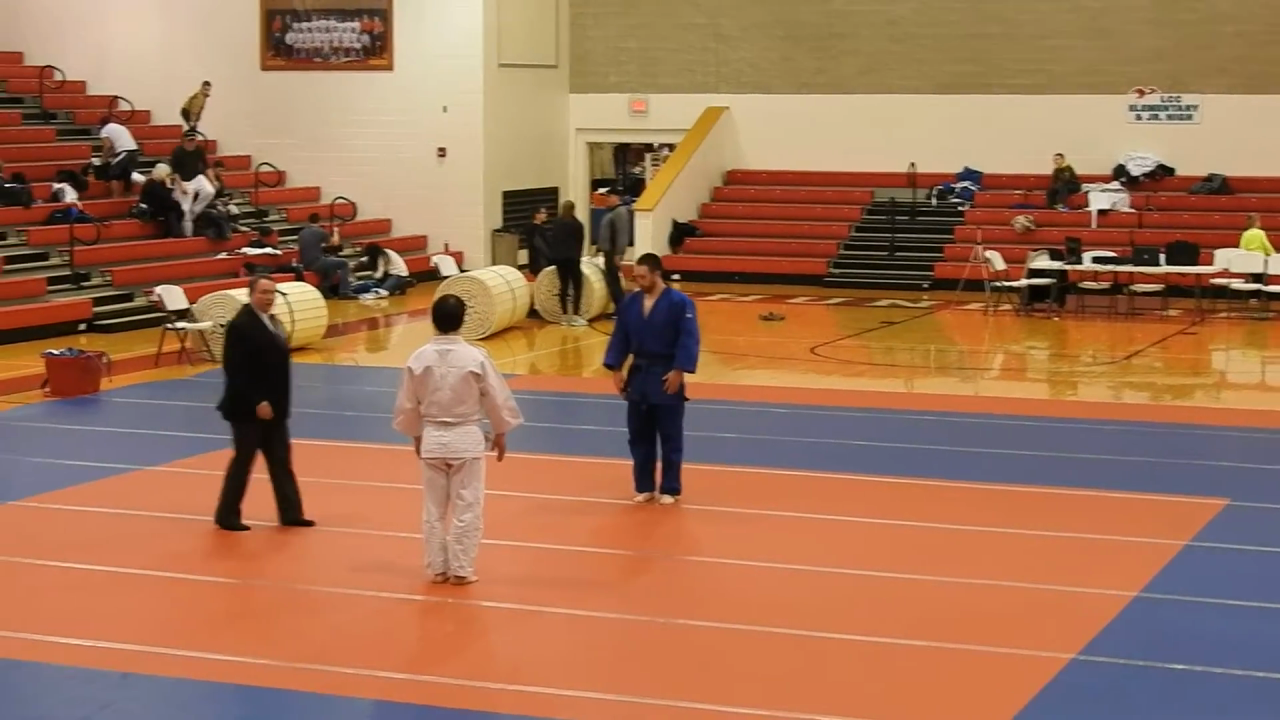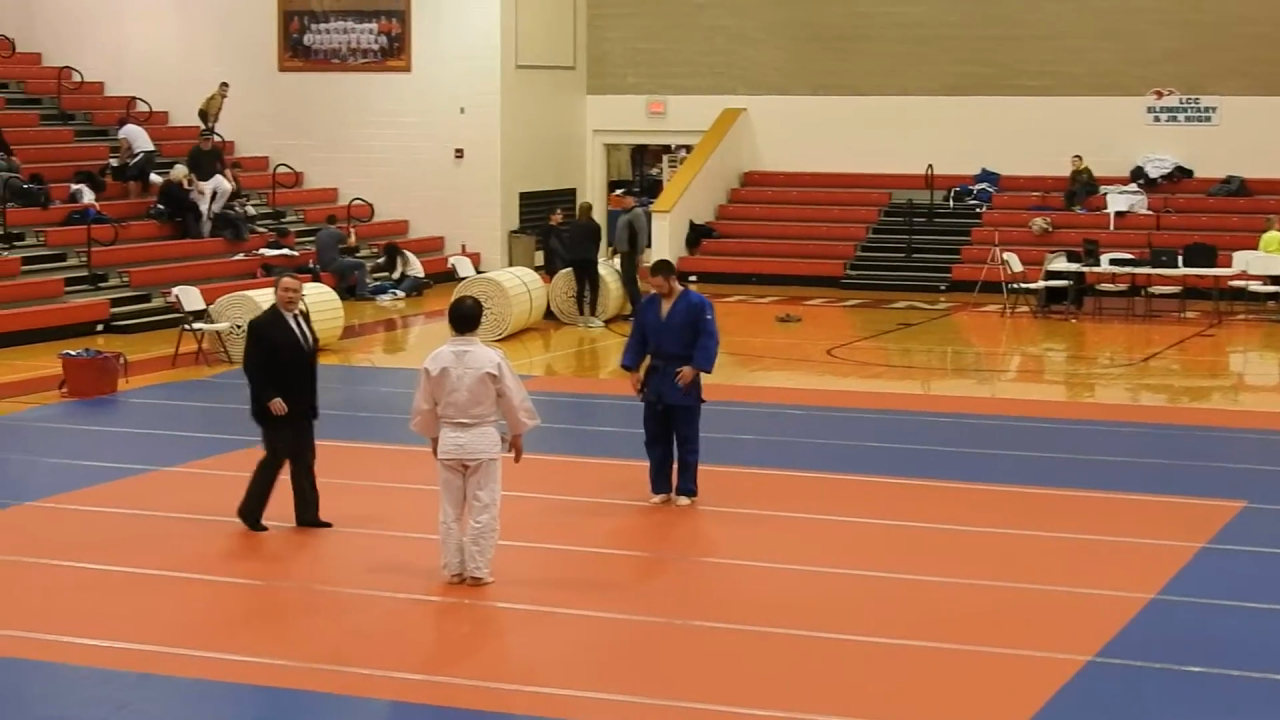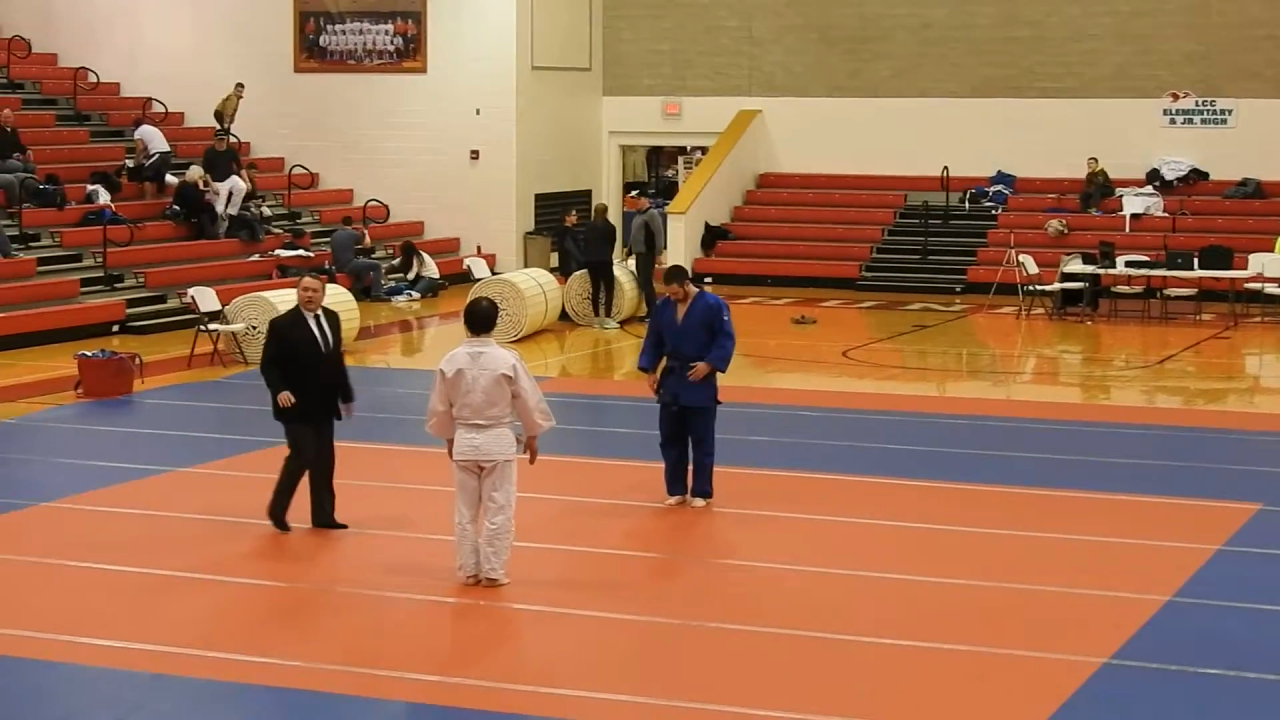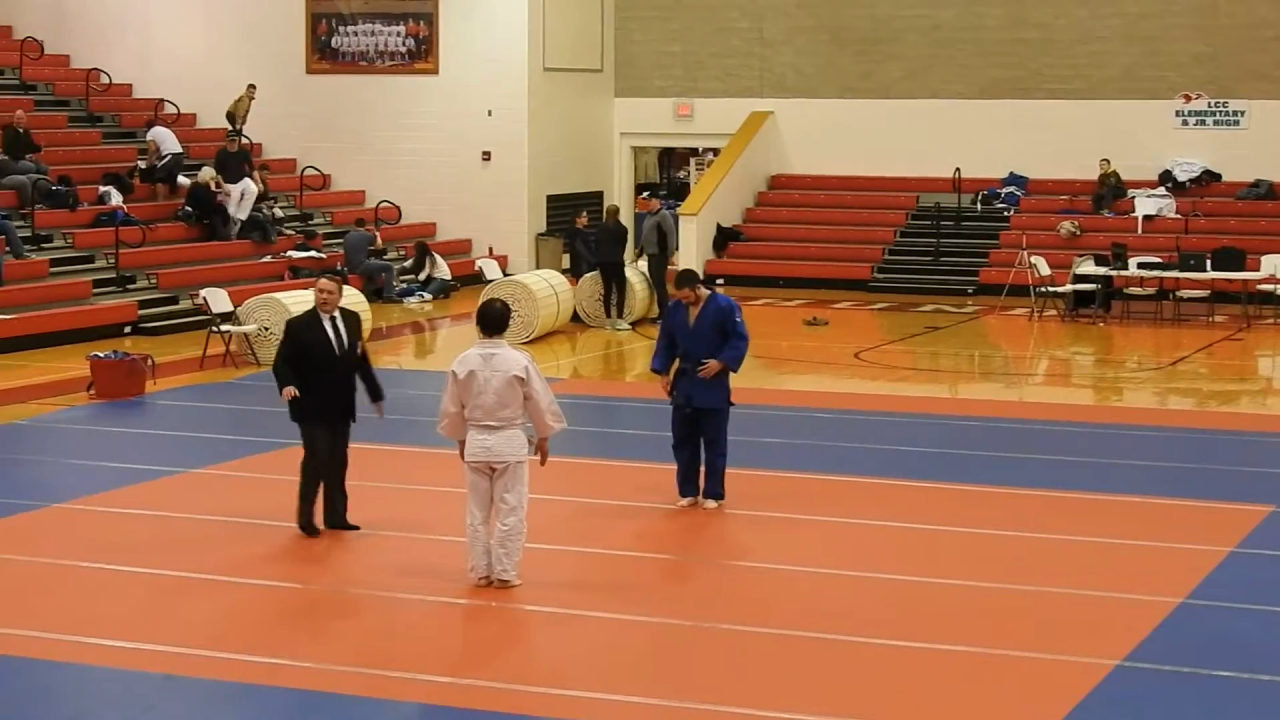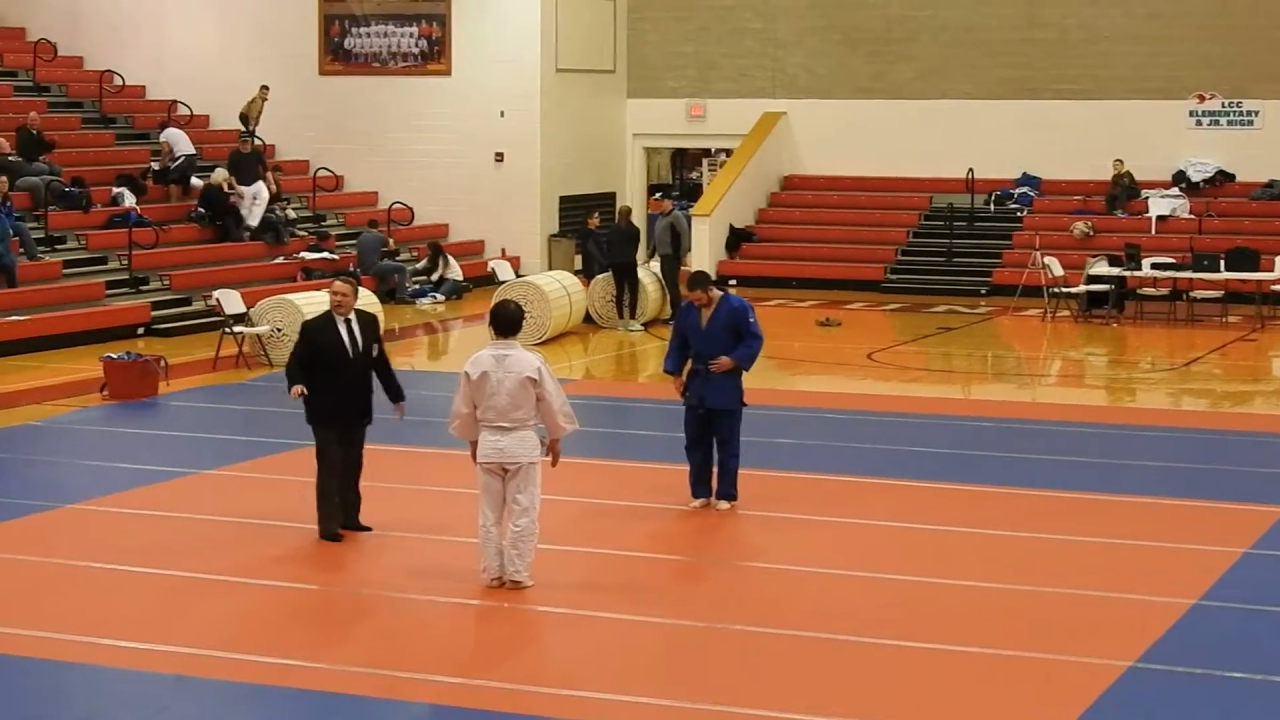
dt=0.1s
person 1, frame 1
left shoulder: (418, 359)
right shoulder: (475, 357)
left elbow: (408, 404)
right elbow: (496, 398)
left wrist: (417, 436)
right wrist: (500, 432)
left hip: (432, 439)
right hip: (466, 439)
left knee: (434, 509)
right knee: (467, 508)
left ankle: (437, 568)
right ankle: (461, 569)
person 1, frame 2
left shoulder: (435, 360)
right shoulder: (492, 358)
left elbow: (425, 405)
right elbow: (513, 399)
left wrist: (433, 437)
right wrist: (516, 434)
left hip: (449, 440)
right hip: (483, 440)
left knee: (450, 511)
right knee: (483, 510)
left ankle: (453, 569)
right ankle: (477, 570)
person 1, frame 3
left shoulder: (450, 361)
right shoulder: (507, 359)
left elbow: (440, 407)
right elbow: (528, 400)
left wrist: (449, 438)
right wrist: (531, 436)
left hip: (464, 441)
right hip: (498, 441)
left knee: (465, 512)
right knee: (498, 511)
left ankle: (468, 570)
right ankle: (492, 571)
person 1, frame 4
left shoulder: (462, 362)
right shoulder: (519, 361)
left elbow: (452, 408)
right elbow: (540, 402)
left wrist: (460, 440)
right wrist: (543, 437)
left hip: (476, 442)
right hip: (510, 443)
left knee: (477, 513)
right knee: (510, 512)
left ankle: (480, 572)
right ankle: (504, 573)
person 1, frame 5
left shoulder: (475, 363)
right shoulder: (532, 362)
left elbow: (464, 408)
right elbow: (552, 404)
left wrist: (472, 440)
right wrist: (554, 438)
left hip: (488, 443)
right hip: (523, 444)
left knee: (489, 514)
right knee: (522, 513)
left ankle: (493, 572)
right ankle: (517, 574)
person 2, frame 1
left shoulder: (269, 319)
right shoulder: (241, 325)
right elbow: (235, 369)
right wrist: (256, 401)
left hip: (271, 404)
right hip: (248, 407)
left knee: (281, 457)
right knee: (244, 458)
left ankle: (291, 513)
right ankle: (227, 515)
person 2, frame 2
left shoulder: (302, 318)
right shoulder: (262, 325)
right elbow: (253, 367)
left wrist: (311, 398)
right wrist: (270, 397)
left hip: (301, 404)
right hip: (275, 405)
left knee: (305, 459)
right knee: (276, 457)
left ankle: (307, 514)
right ankle: (250, 510)
person 2, frame 3
left shoulder: (331, 318)
right shoulder: (282, 324)
left elbow: (337, 360)
right elbow: (269, 364)
left wrist: (346, 395)
right wrist: (279, 390)
left hip: (324, 404)
right hip: (297, 405)
left knee: (324, 459)
right knee: (302, 456)
left ankle: (323, 515)
right ankle: (278, 508)
person 2, frame 4
left shoulder: (351, 320)
right shoulder: (298, 326)
left elbow: (360, 360)
right elbow: (282, 362)
left wrist: (375, 394)
right wrist: (287, 385)
left hip: (341, 405)
right hip: (311, 407)
left knee: (338, 461)
right knee: (316, 459)
left ankle: (335, 516)
right ankle: (306, 516)
person 2, frame 5
left shoulder: (369, 322)
right shoulder: (313, 328)
left elbow: (380, 361)
right elbow: (295, 363)
left wrist: (396, 394)
right wrist: (296, 383)
left hip: (357, 408)
right hip: (326, 409)
left knee: (353, 463)
right knee: (329, 464)
left ankle: (349, 516)
right ankle: (328, 523)
person 3, frame 1
left shoulder: (679, 302)
right shoulder: (630, 302)
left elbow: (689, 340)
right elbow: (620, 338)
left wrist: (678, 370)
right wrist: (616, 368)
left hip: (666, 377)
right hip: (638, 375)
left knee: (670, 437)
right knee: (639, 436)
left ankle: (669, 489)
right ankle: (644, 487)
person 3, frame 2
left shoulder: (697, 304)
right shoulder: (647, 304)
left elbow: (709, 339)
right elbow: (637, 339)
left wrist: (694, 368)
right wrist: (633, 369)
left hip: (684, 379)
right hip: (655, 377)
left knee: (686, 439)
right knee: (655, 437)
left ankle: (686, 491)
right ankle: (661, 488)
person 3, frame 3
left shoulder: (713, 305)
right shoulder: (663, 306)
left elbow: (726, 340)
right elbow: (653, 340)
left wrist: (709, 364)
right wrist: (651, 370)
left hip: (700, 379)
right hip: (671, 378)
left knee: (702, 441)
right knee: (671, 439)
left ankle: (701, 492)
right ankle: (676, 490)
person 3, frame 4
left shoulder: (725, 307)
right shoulder: (675, 308)
left elbow: (740, 340)
right elbow: (666, 342)
left wrist: (722, 363)
right wrist: (663, 372)
left hip: (713, 383)
right hip: (684, 380)
left knee: (714, 443)
right knee: (683, 440)
left ankle: (713, 493)
right ankle: (688, 492)
person 3, frame 5
left shoulder: (738, 308)
right shoulder: (687, 309)
left elbow: (754, 339)
right elbow: (678, 343)
left wrist: (734, 360)
right wrist: (676, 373)
left hip: (725, 384)
right hip: (697, 381)
left knee: (727, 444)
right knee: (696, 441)
left ankle: (725, 494)
right ankle: (701, 493)
